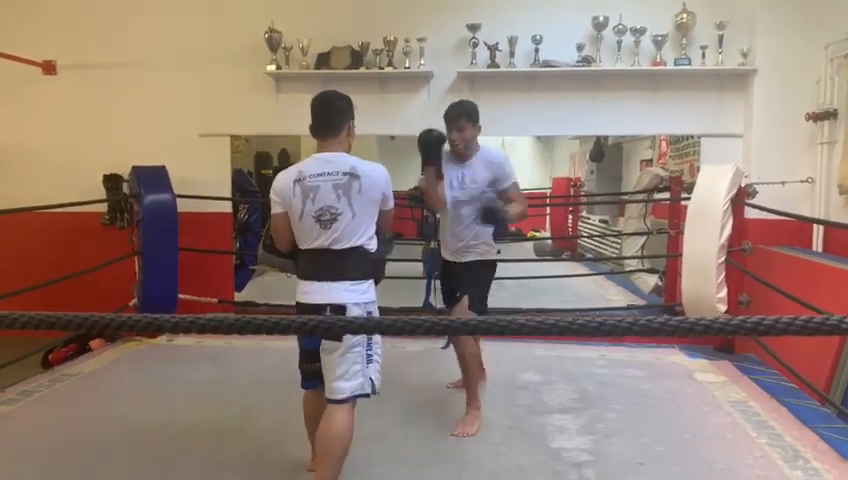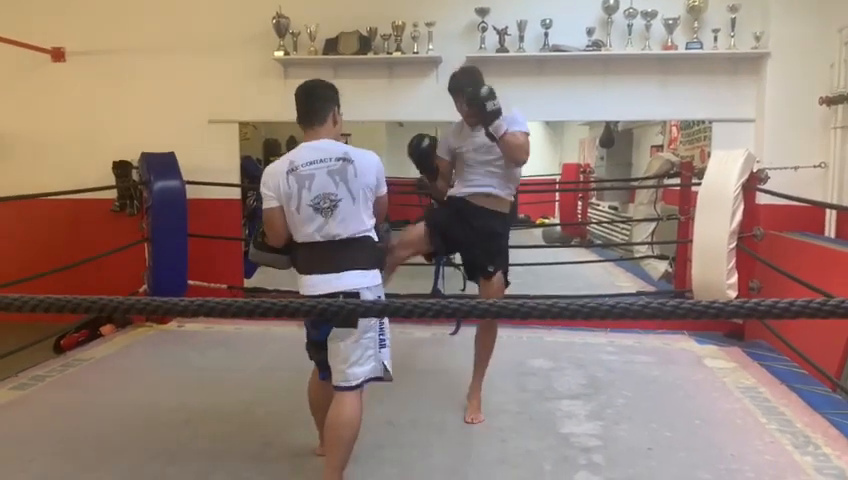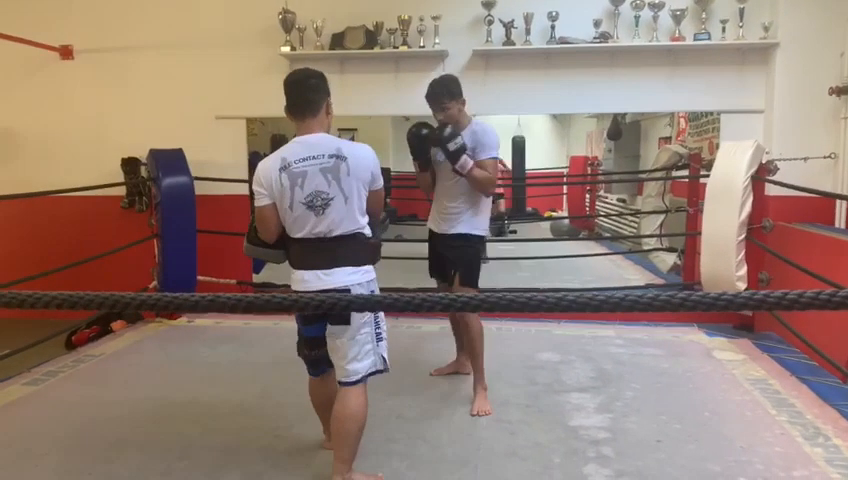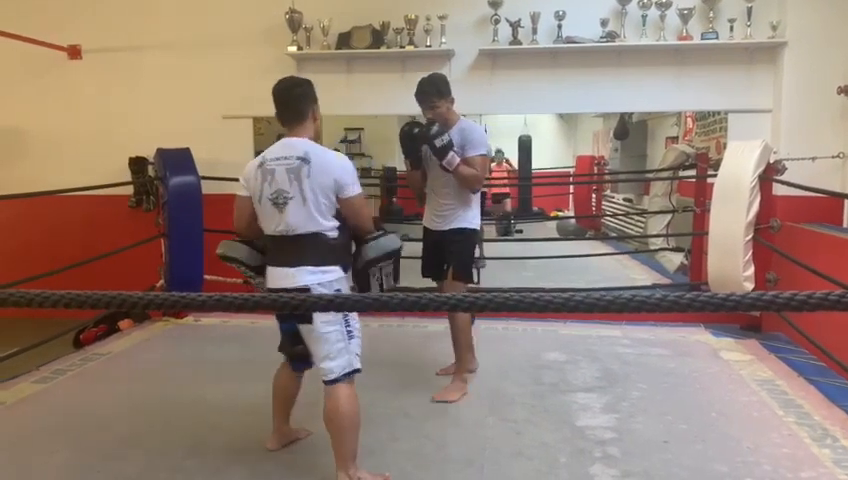
dt=0.4s
person 1, frame 1
left shoulder: (285, 180)
right shoulder: (374, 174)
left elbow: (283, 243)
right elbow: (385, 229)
left hip: (309, 293)
right hip: (353, 296)
left knee: (316, 385)
right knee: (342, 397)
person 1, frame 2
left shoulder: (276, 172)
right shoulder: (366, 161)
left elbow: (276, 238)
left hip: (313, 283)
right hip: (359, 281)
left knee: (324, 370)
right knee: (350, 384)
left ankle: (326, 441)
person 1, frame 3
left shoulder: (269, 167)
right shoulder: (361, 154)
left elbow: (269, 234)
right elbow: (376, 211)
left hip: (306, 280)
right hip: (353, 277)
left knee: (320, 368)
right knee: (352, 379)
left ankle: (332, 434)
person 1, frame 4
left shoulder: (256, 166)
right shoulder: (331, 162)
left elbow: (242, 225)
right elbow: (364, 225)
left hip: (279, 276)
right hip: (320, 277)
left knee: (296, 357)
right knee: (340, 374)
left ankle: (280, 431)
person 2, frame 1
left shoulder: (495, 161)
right shoulder: (439, 160)
left elbow: (520, 203)
right elbow: (433, 202)
left wrist: (503, 212)
right wrist: (431, 165)
left hip: (478, 259)
right hip: (448, 257)
left ankle: (474, 408)
right ankle: (477, 371)
person 2, frame 2
left shoulder: (511, 119)
right shoulder: (452, 136)
left elbow: (519, 156)
right elbow: (443, 189)
left wrist: (493, 120)
right wrist: (429, 171)
left hip: (493, 217)
right hip: (459, 206)
right knee: (404, 247)
left ankle: (475, 391)
person 2, frame 3
left shoulder: (483, 133)
right shoulder: (436, 137)
left elbow: (488, 185)
right elbow: (429, 189)
left wrist: (459, 157)
right wrist: (420, 159)
left hip: (467, 232)
right hip: (438, 228)
left ankle: (480, 387)
right ankle: (462, 359)
person 2, frame 4
left shoulder: (471, 132)
right shoulder: (428, 134)
left elbow: (477, 181)
right elbow: (420, 187)
left wrist: (445, 153)
right wrist: (413, 158)
left hip: (460, 227)
right hip: (433, 225)
left knee: (453, 297)
right knee: (446, 296)
left ankle: (460, 379)
right ankle: (467, 358)
